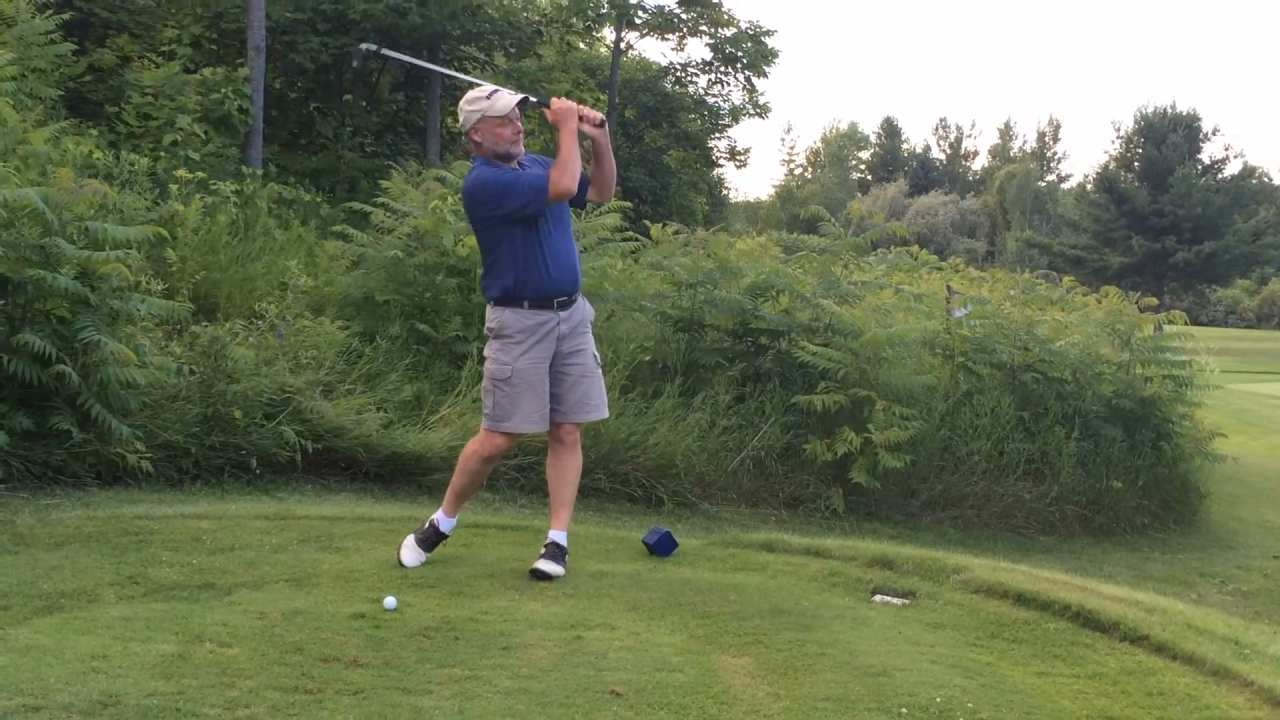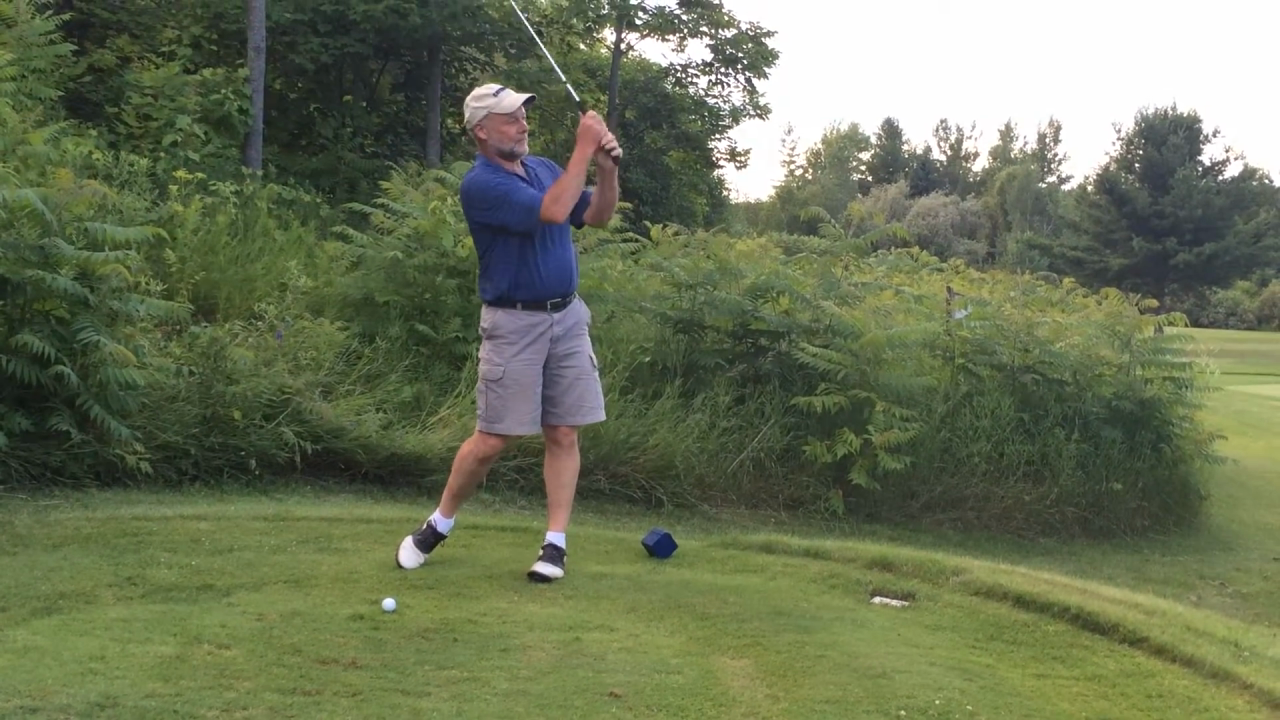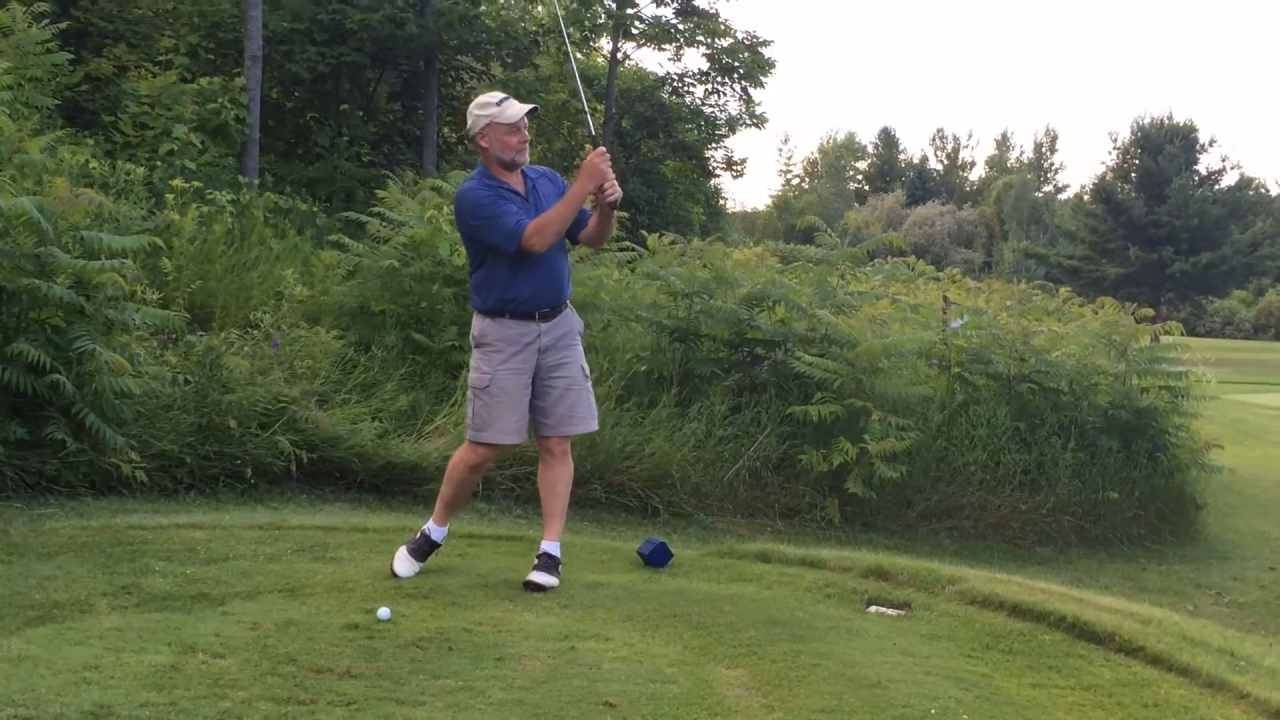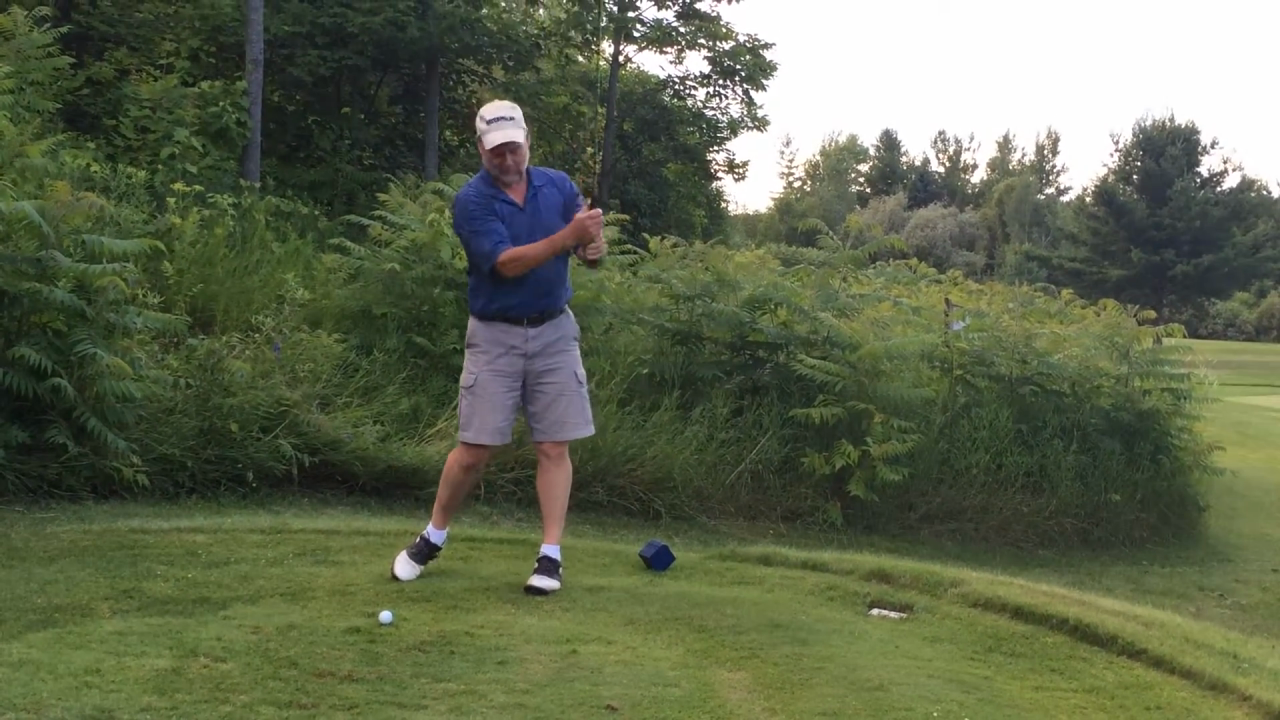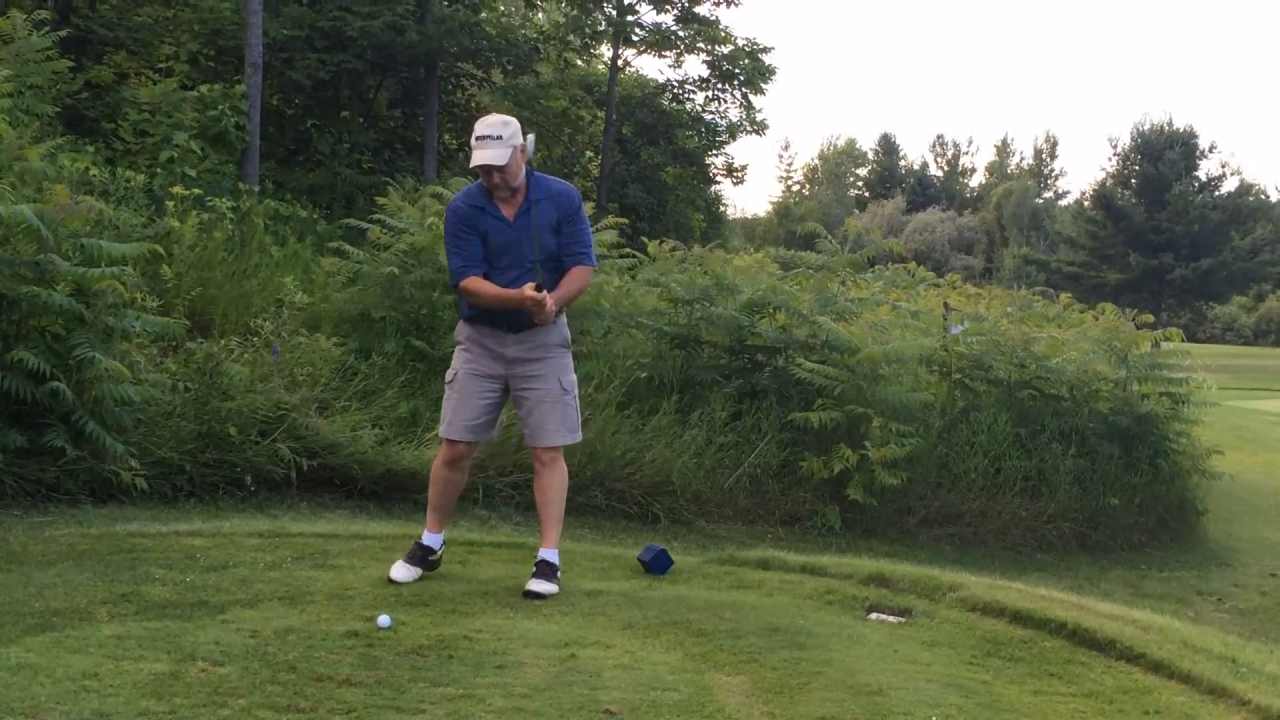
dt=0.3s
person 1, frame 1
left shoulder: (534, 164)
right shoulder: (483, 183)
left elbow: (600, 191)
right elbow: (563, 188)
left wrist: (599, 138)
right wrist: (564, 127)
left hip: (571, 314)
right hip: (519, 321)
left knee: (567, 432)
right knee: (497, 437)
left ankle: (557, 541)
right ankle: (439, 523)
person 1, frame 2
left shoulder: (543, 167)
right shoulder: (480, 185)
left elbow: (597, 217)
right elbow: (552, 212)
left wrist: (607, 166)
right wrist: (583, 147)
left hip: (568, 316)
right hip: (514, 322)
left knee: (564, 434)
right knee: (492, 439)
left ankle: (555, 542)
right ankle: (437, 524)
person 1, frame 3
left shoulder: (548, 179)
right shoulder: (474, 195)
left elbow: (590, 238)
right elbow: (532, 241)
left wrist: (607, 205)
right wrist: (582, 186)
left hip: (559, 326)
right hip: (503, 332)
left knee: (556, 443)
right knee: (482, 447)
left ankle: (550, 551)
right ankle: (432, 533)
person 1, frame 4
left shoulder: (558, 184)
right shoulder: (470, 200)
left elbow: (584, 248)
right elbow: (507, 264)
left wrist: (594, 248)
right wrist: (569, 236)
left hip: (554, 331)
right hip: (495, 335)
left knee: (554, 447)
right knee: (474, 448)
left ankle: (550, 555)
right ankle: (432, 537)
person 1, frame 5
left shoulder: (562, 198)
right shoulder: (463, 208)
left elbow: (583, 266)
right elbow: (466, 279)
left wrist: (551, 303)
right wrist: (515, 298)
left hip: (543, 342)
right hip: (480, 340)
left knee: (547, 452)
right knee: (455, 449)
left ankle: (549, 559)
right ankle: (430, 545)
